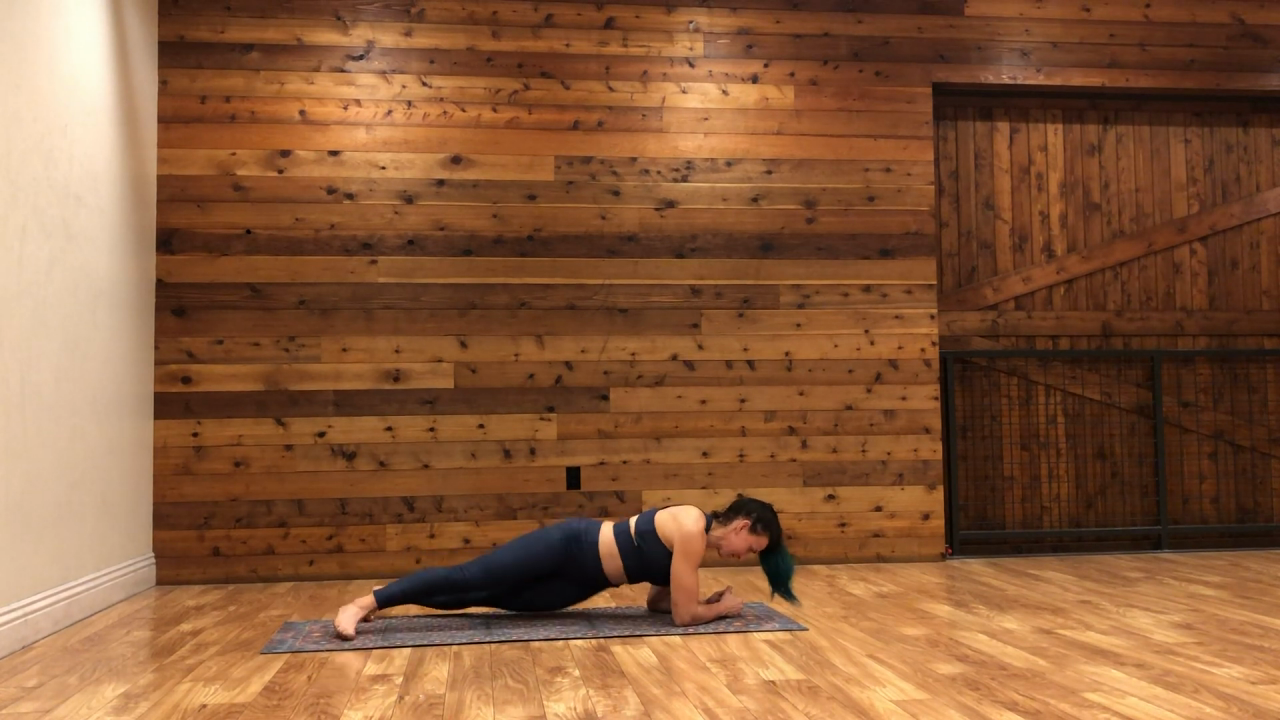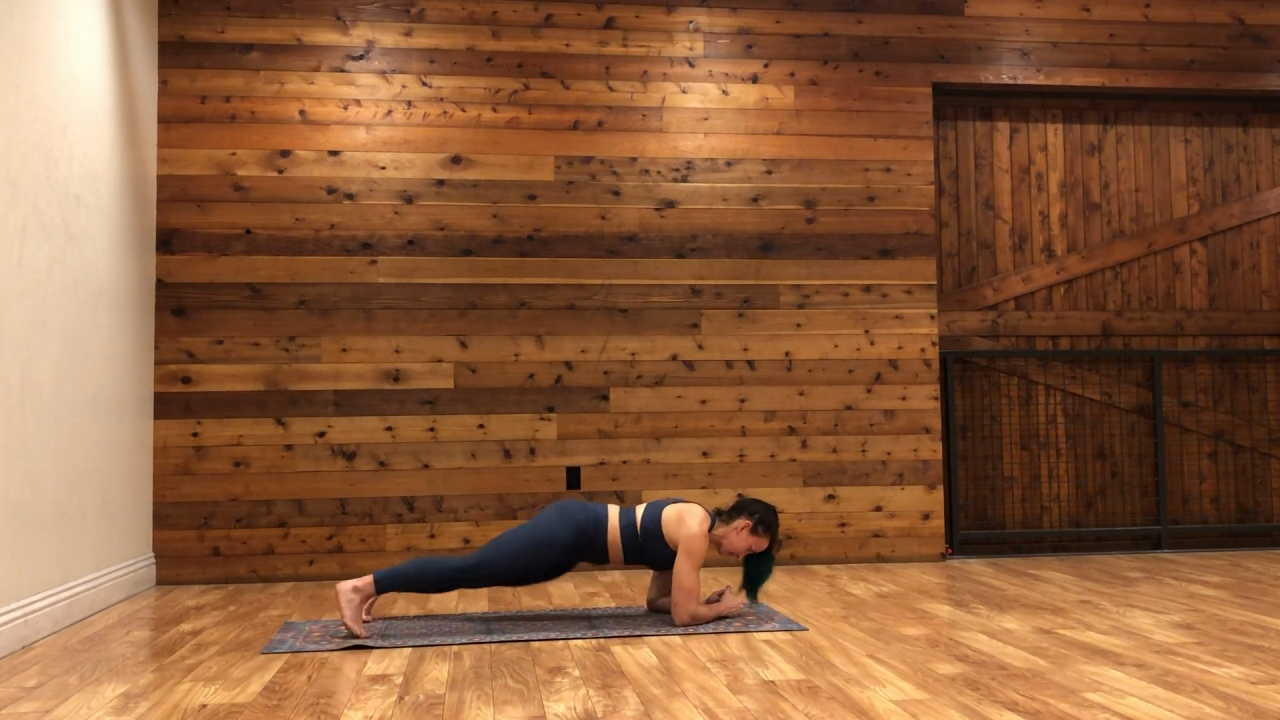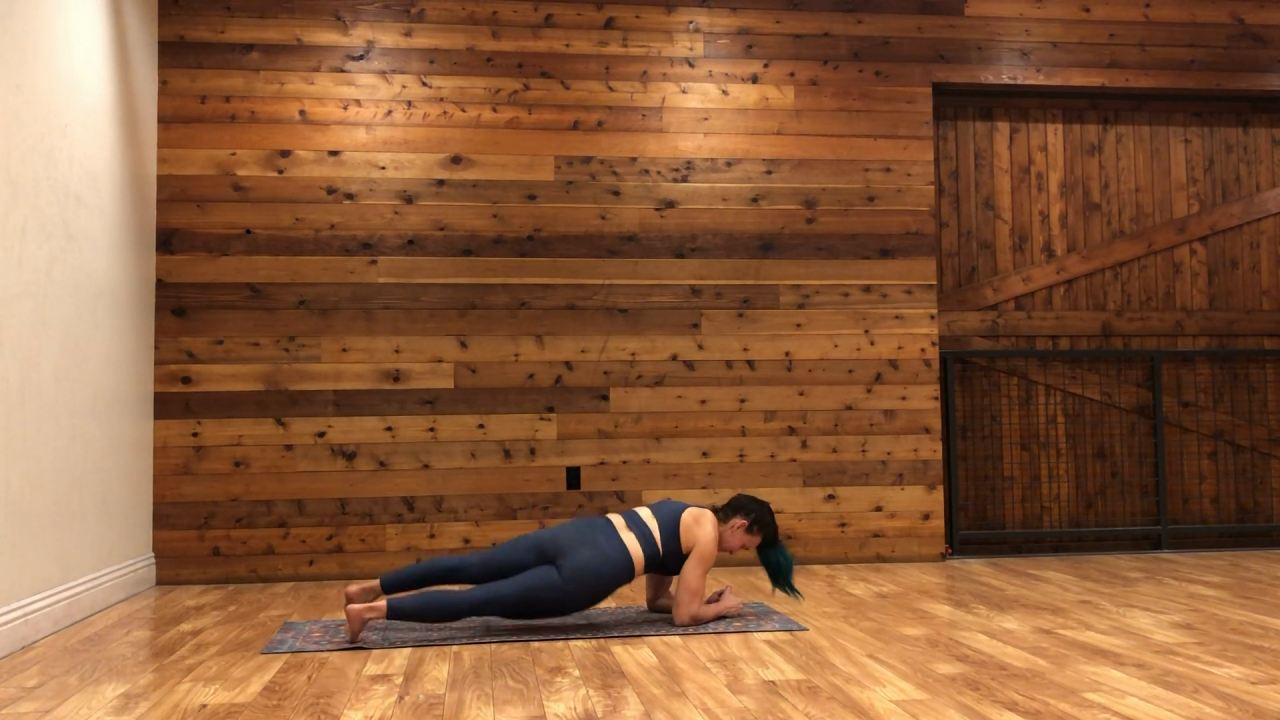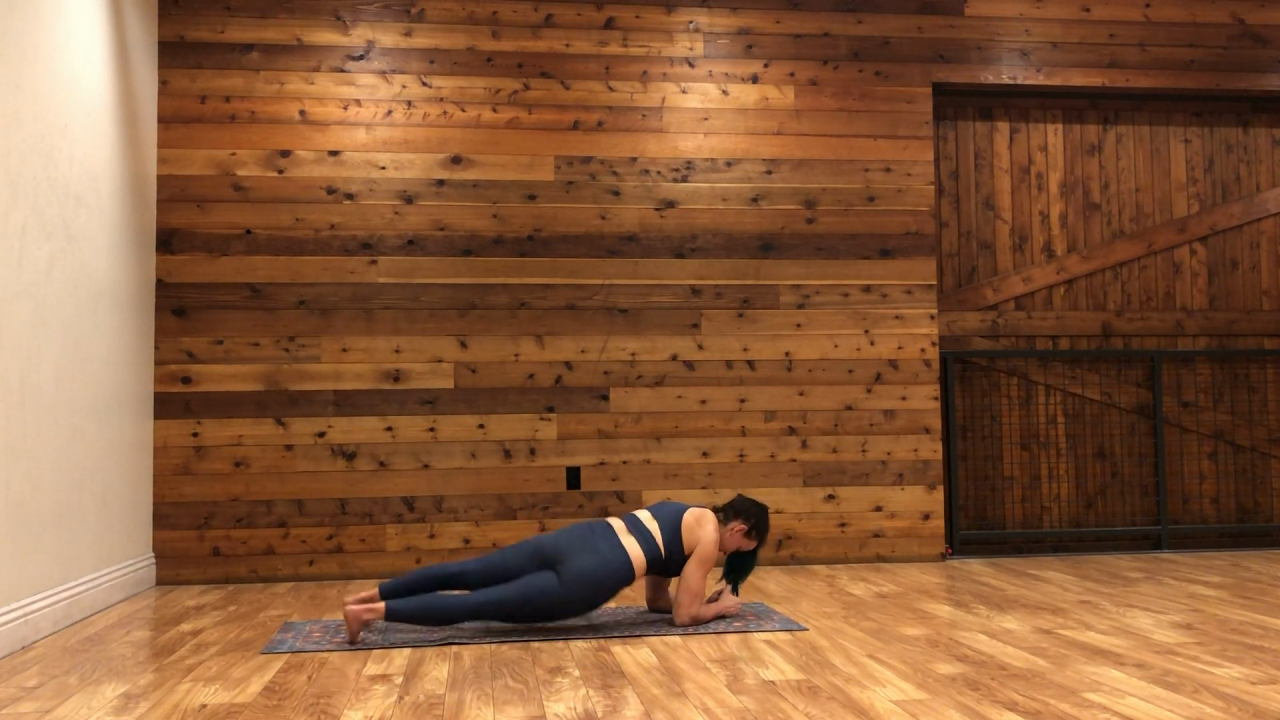
dt=0.4s
person 1, frame 1
left shoulder: (697, 537)
right shoulder: (691, 530)
left elbow: (659, 601)
right elbow: (683, 615)
left wrist: (706, 601)
right wrist: (721, 607)
left hip: (585, 576)
right hip: (570, 546)
left knee: (486, 596)
right knee: (470, 579)
left ankle: (383, 597)
right ankle: (365, 603)
person 1, frame 2
left shoulder: (691, 525)
right shoulder: (696, 531)
left elbow: (657, 599)
right elbow: (683, 614)
left wrist: (705, 598)
right wrist: (722, 607)
left hip: (572, 525)
right hip: (569, 531)
left knee: (473, 570)
right knee: (467, 569)
left ankle: (376, 583)
right ankle: (358, 587)
person 1, frame 3
left shoulder: (684, 513)
right shoulder: (709, 534)
left elbow: (657, 597)
right elbow: (684, 615)
left wrist: (704, 598)
right wrist: (722, 606)
left hip: (571, 533)
right hip: (591, 570)
left knee: (466, 569)
right knee: (478, 600)
left ankle: (369, 588)
right ankle: (372, 611)
person 1, frame 4
left shoulder: (686, 517)
right shoulder: (708, 535)
left elbow: (656, 598)
right elbow: (683, 615)
left wrist: (703, 599)
right wrist: (720, 607)
left hip: (573, 537)
right hip: (588, 574)
left knee: (464, 575)
right knee: (474, 605)
left ankle: (370, 593)
right ankle: (368, 609)
